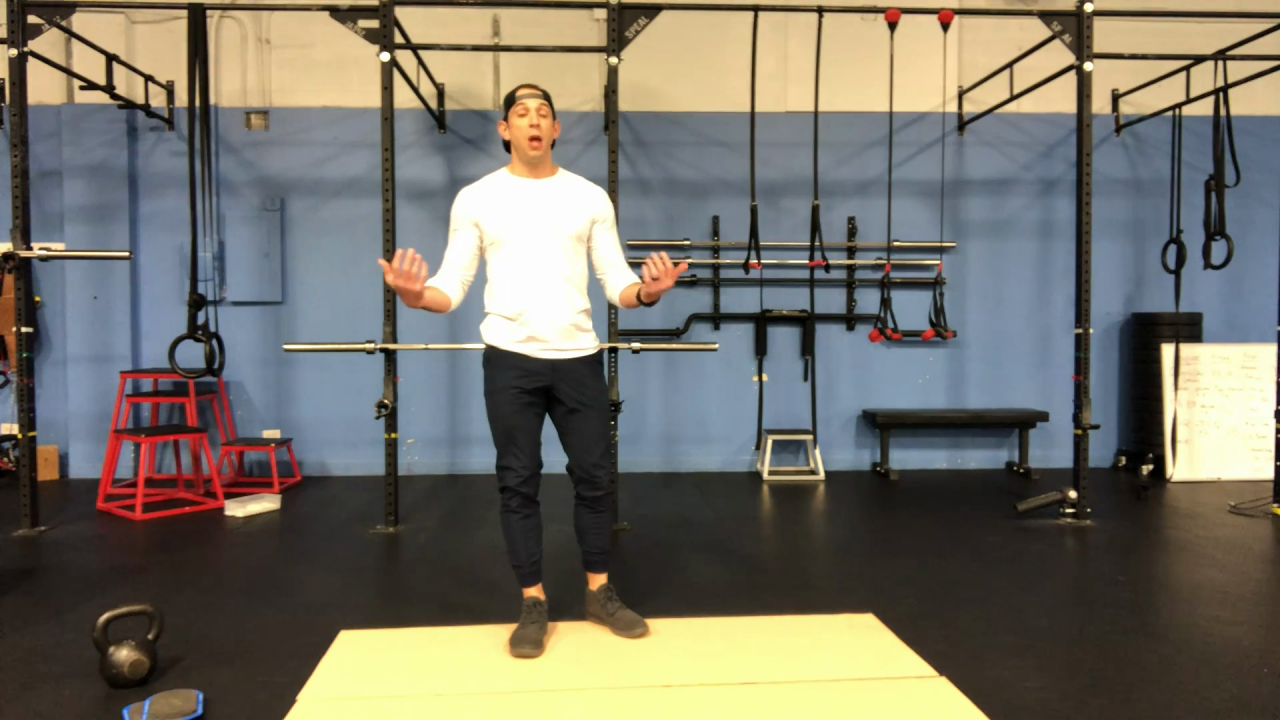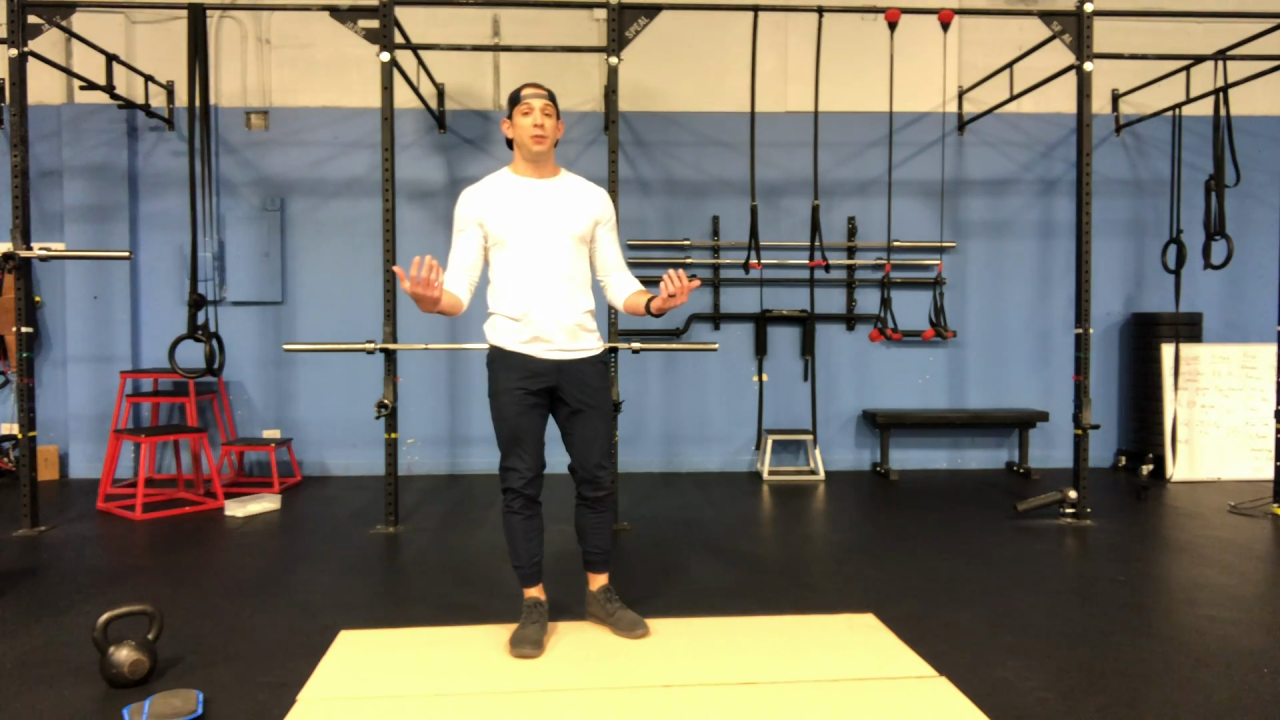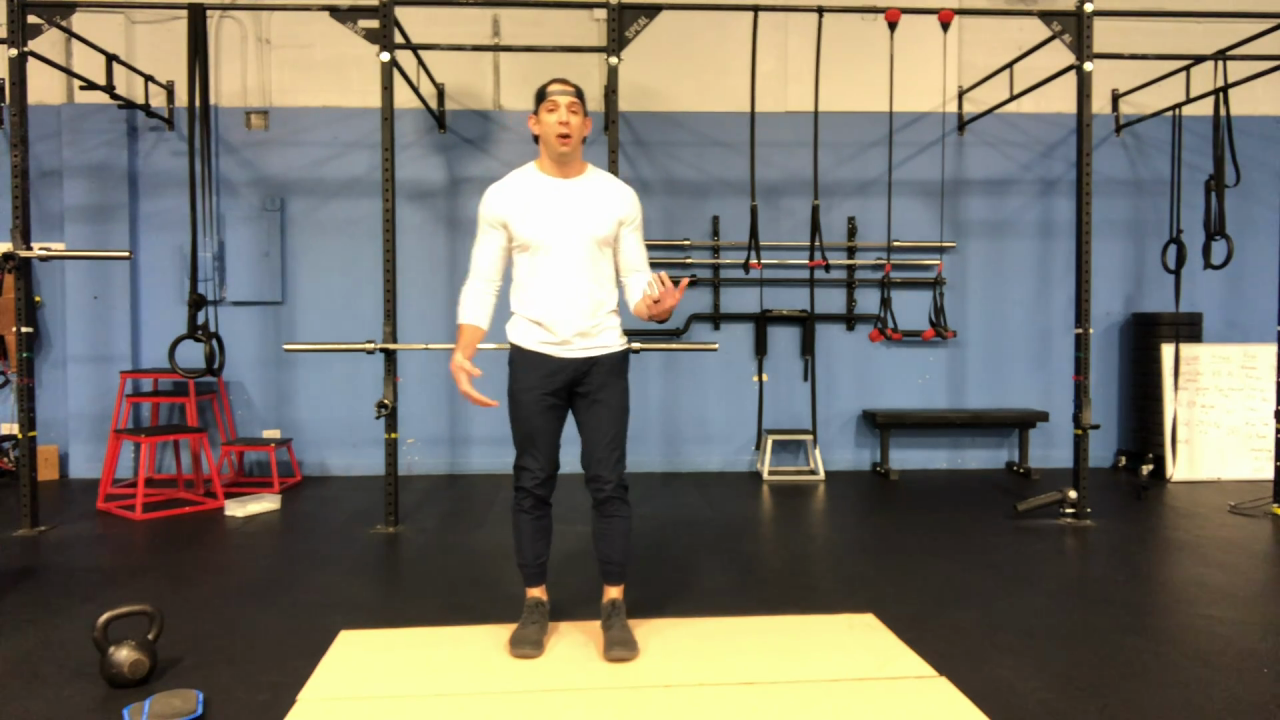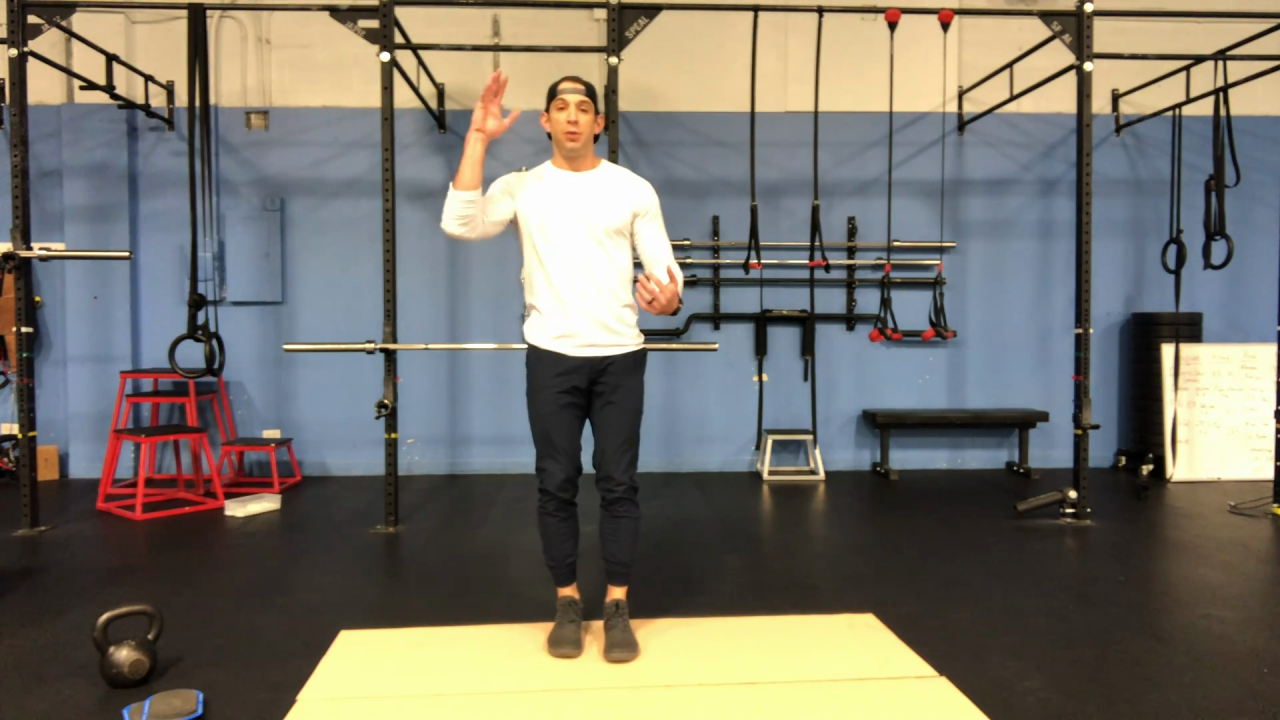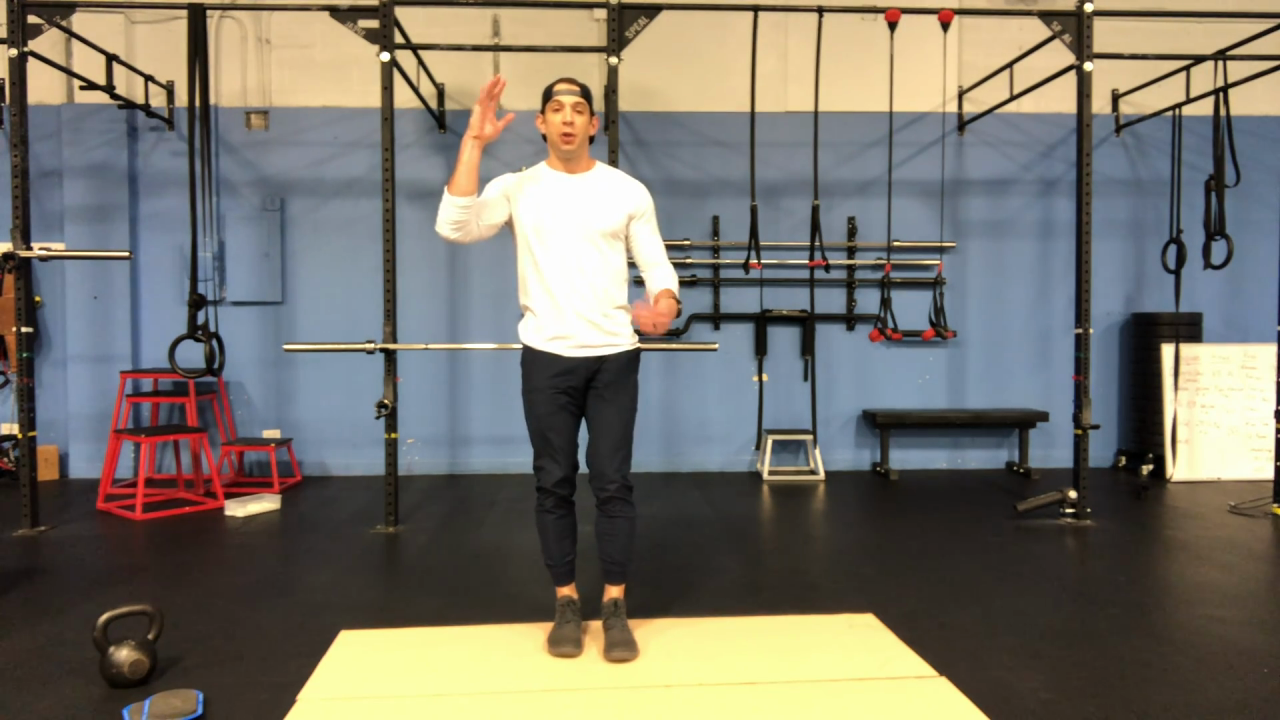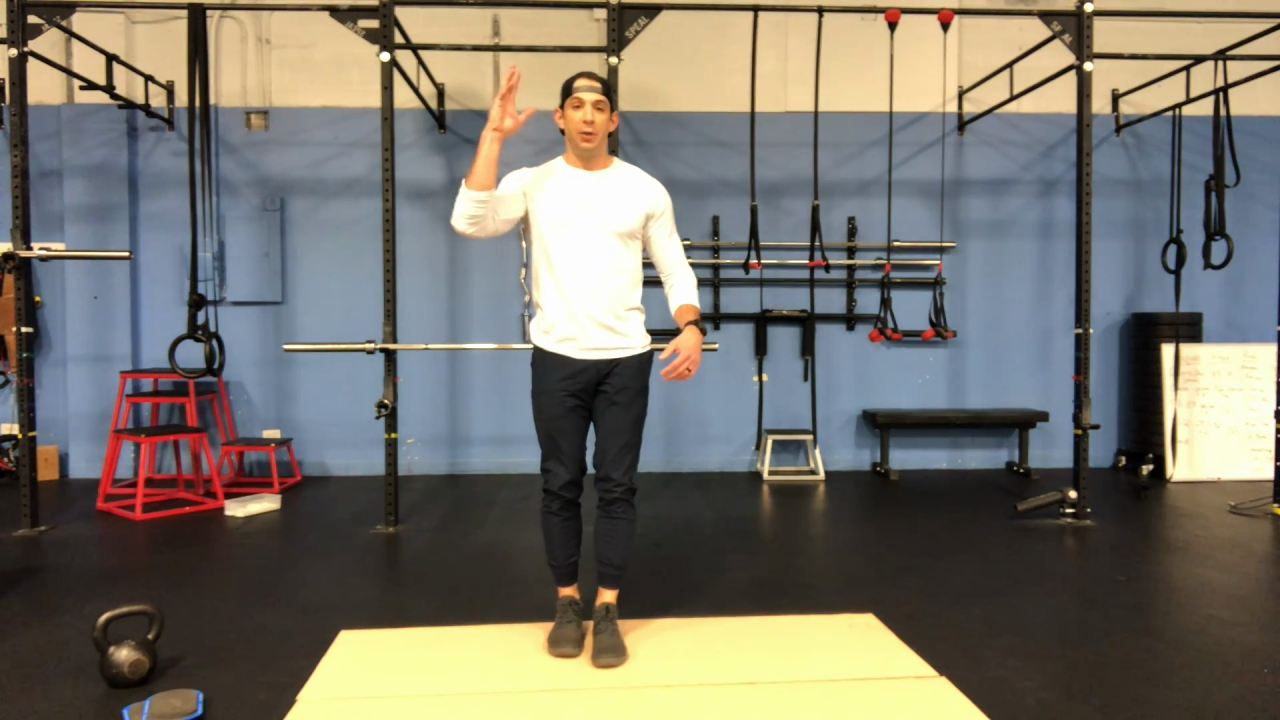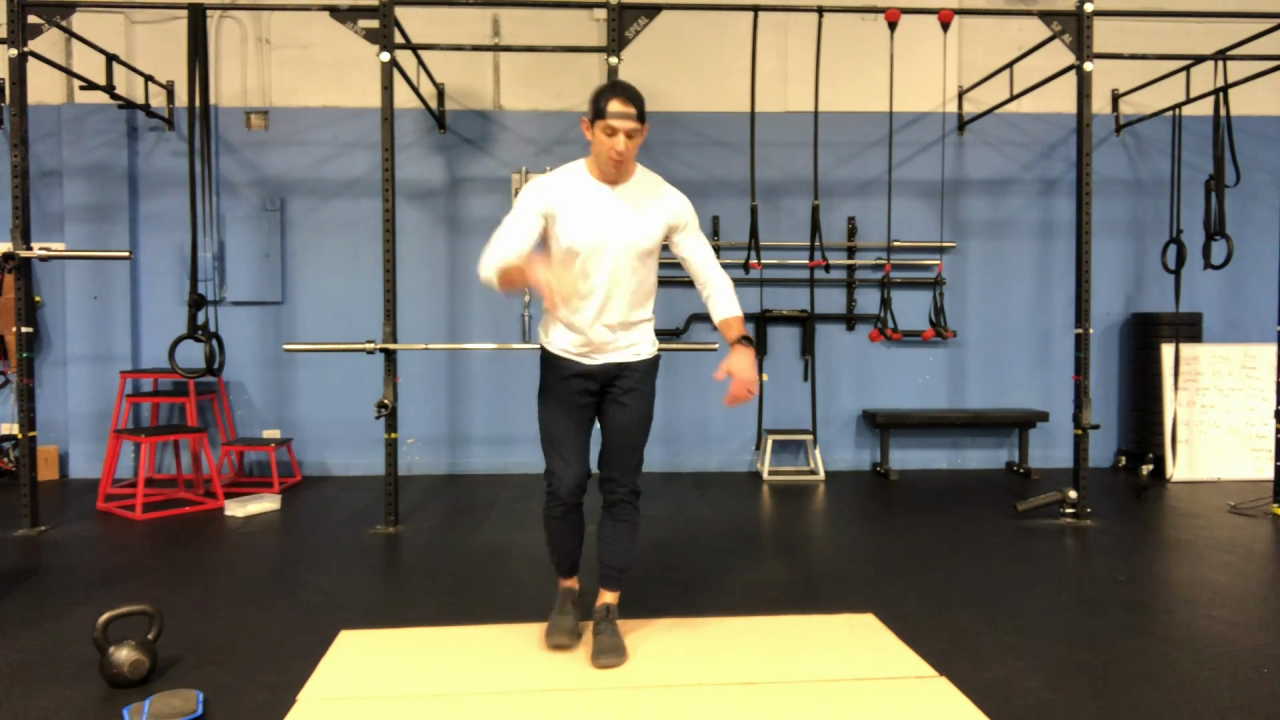
dt=0.7s
person 1, frame 1
left shoulder: (591, 197)
right shoulder: (476, 198)
left elbow: (615, 281)
right elbow: (454, 284)
left wrist: (648, 291)
right wrist: (416, 293)
left hip: (578, 358)
right hip: (511, 359)
left knee: (595, 478)
right knee: (518, 483)
left ankle: (600, 593)
right ankle: (534, 604)
person 1, frame 2
left shoulder: (592, 197)
right shoulder: (479, 198)
left elbow: (614, 281)
right elbow: (460, 287)
left wrist: (654, 303)
right wrist: (432, 300)
left hip: (583, 358)
right hip: (515, 360)
left knee: (596, 480)
right knee: (520, 484)
left ankle: (600, 594)
right ankle: (533, 605)
person 1, frame 3
left shoulder: (618, 196)
right shoulder: (504, 196)
left elbow: (635, 279)
right elbow: (483, 284)
left wrist: (657, 306)
right wrist: (463, 351)
left hip: (603, 358)
right hip: (534, 358)
left knee: (608, 482)
right knee: (532, 483)
left ankle: (613, 608)
right ankle: (535, 604)
person 1, frame 4
left shoulder: (634, 189)
right shoulder: (521, 187)
left elbow: (663, 265)
right elbow: (460, 223)
left wrist: (670, 297)
right wrist: (478, 137)
left hip: (620, 357)
right hip: (552, 358)
left knee: (618, 483)
right knee: (556, 484)
left ankle: (617, 608)
right ankle: (567, 605)
person 1, frame 5
left shoulder: (628, 190)
right shoulder: (516, 188)
left elbow: (657, 266)
right elbow: (454, 227)
left wrist: (666, 305)
right wrist: (473, 142)
left hip: (613, 356)
right hip: (547, 358)
left knee: (612, 482)
right knee: (554, 482)
left ankle: (614, 606)
right ankle: (566, 603)
person 1, frame 6
left shoulder: (645, 189)
right shoulder: (531, 183)
left elbow: (676, 271)
right elbow: (469, 221)
left wrist: (690, 328)
right wrist: (493, 135)
left hip: (625, 360)
right hip: (557, 359)
left knee: (616, 486)
right knee: (560, 485)
left ankle: (606, 611)
right ankle: (567, 604)
person 1, frame 7
left shoulder: (666, 200)
right shoulder: (549, 190)
left elbow: (711, 276)
right elbow: (492, 263)
left wrist: (739, 344)
right wrist: (535, 272)
left hip: (632, 364)
right hip: (565, 362)
left knee: (621, 488)
right knee: (564, 485)
left ankle: (606, 611)
right ankle: (567, 593)
